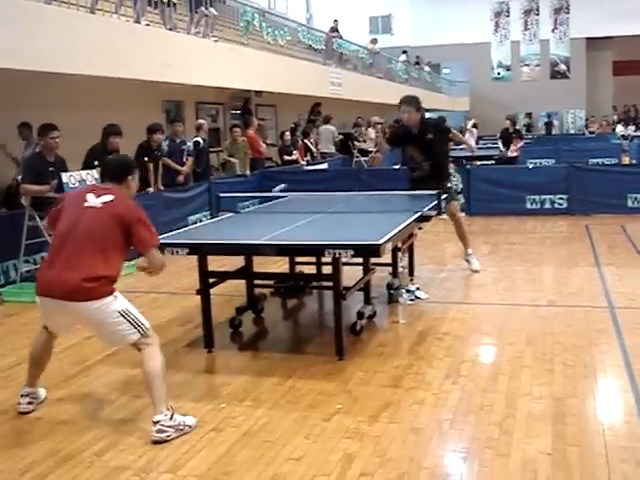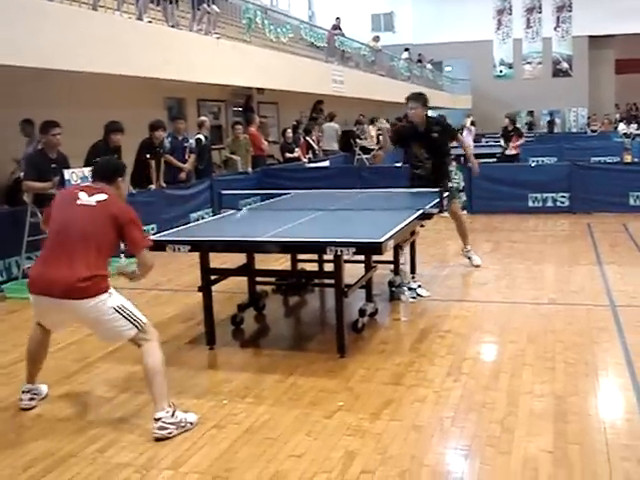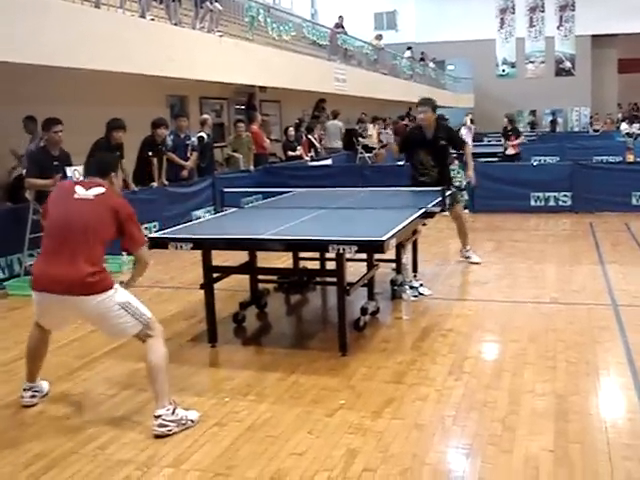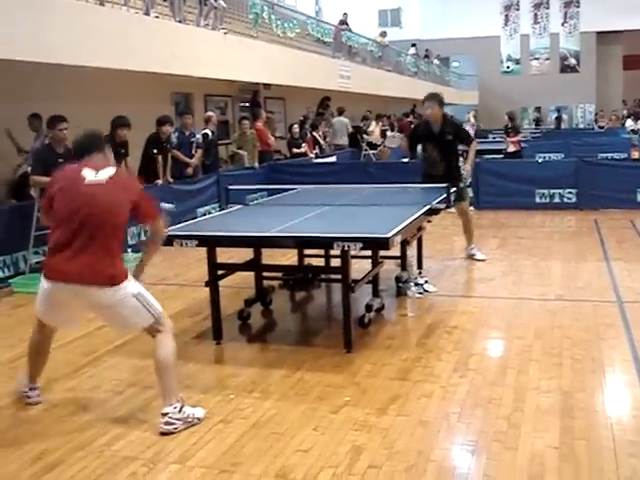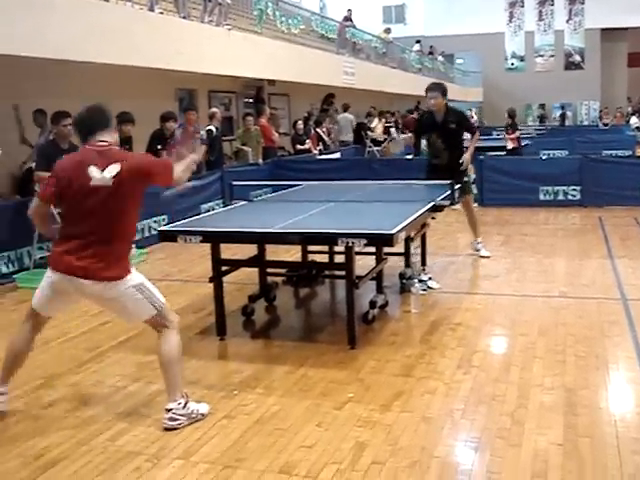
dt=0.1s
person 1, frame 1
left shoulder: (74, 196)
right shoulder: (130, 209)
left elbow: (50, 228)
right elbow: (156, 262)
right wrist: (147, 267)
left hip: (47, 288)
right hip: (91, 293)
left knee: (48, 330)
right knee: (150, 343)
left ankle: (29, 394)
right ankle: (164, 419)
person 1, frame 2
left shoulder: (65, 195)
right shoulder: (121, 210)
right elbow: (146, 263)
right wrist: (133, 273)
left hip: (40, 286)
right hip: (85, 291)
left knee: (42, 326)
right knee: (148, 338)
left ankle: (30, 390)
right ankle: (165, 417)
person 1, frame 3
left shoulder: (61, 190)
right shoulder: (118, 204)
right elbow: (143, 259)
right wrist: (130, 281)
left hip: (44, 283)
right hip: (90, 287)
left knee: (41, 326)
right knee: (154, 334)
left ankle: (31, 388)
right ankle: (166, 414)
person 1, frame 4
left shoulder: (62, 178)
right shoulder: (127, 183)
right elbow: (159, 231)
right wrist: (146, 261)
left hip: (60, 275)
right hip: (107, 280)
left knee: (43, 328)
right knee: (163, 331)
left ankle: (31, 388)
right ankle: (172, 411)
person 1, frame 5
left shoulder: (66, 165)
right shoulder: (136, 164)
left elbow: (36, 211)
right elbow: (178, 176)
left wrist: (52, 234)
right wrist: (192, 158)
left hip: (64, 266)
right hip: (111, 273)
left knee: (32, 321)
right knee: (168, 324)
right ankle: (177, 406)
person 2, frame 1
left shoulder: (434, 125)
right shoulder: (400, 132)
left elbow: (450, 133)
left wrist: (467, 143)
left hip: (441, 178)
right hip: (417, 181)
left knee: (455, 214)
left ankle: (468, 253)
person 2, frame 2
left shoulder: (439, 124)
right shoulder: (404, 129)
left elbow: (457, 138)
right elbow: (389, 148)
left wrist: (471, 157)
right wrist: (385, 134)
left hip: (441, 178)
right hip: (418, 180)
left knee: (456, 213)
left ankle: (467, 249)
person 2, frame 3
left shoulder: (446, 131)
right shoulder: (411, 134)
left elbow: (465, 147)
right elbow: (397, 153)
left wrist: (470, 168)
left hip: (443, 182)
right hip: (420, 184)
left knee: (458, 215)
left ankle: (466, 250)
person 2, frame 4
left shoulder: (453, 126)
right shoulder: (419, 128)
left elbow: (471, 143)
right elbow: (409, 148)
left wrist: (469, 164)
left hip: (452, 175)
right hip: (429, 177)
left knee: (464, 211)
left ankle: (471, 247)
person 2, frame 5
left shoulder: (457, 116)
right shoulder: (424, 119)
left elbow: (475, 133)
right elbow: (415, 139)
left wrist: (469, 152)
left hip: (456, 168)
right hip: (435, 169)
left knee: (468, 204)
left ankle: (477, 242)
